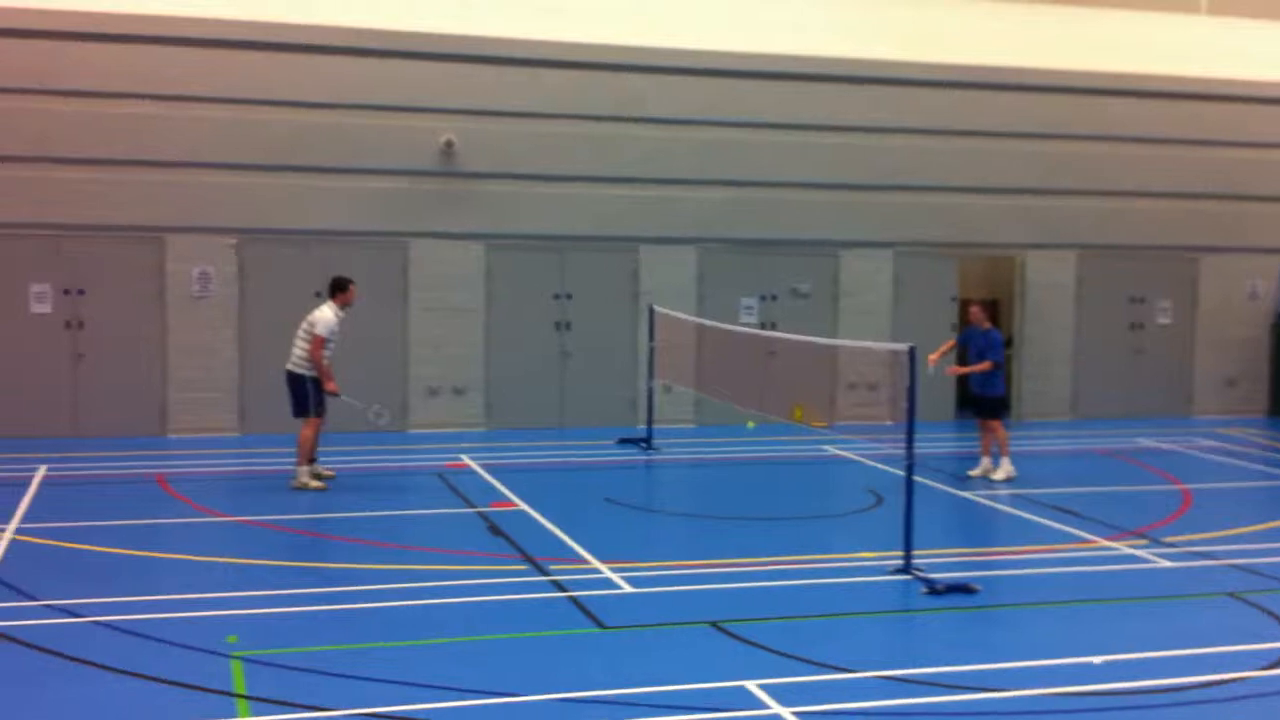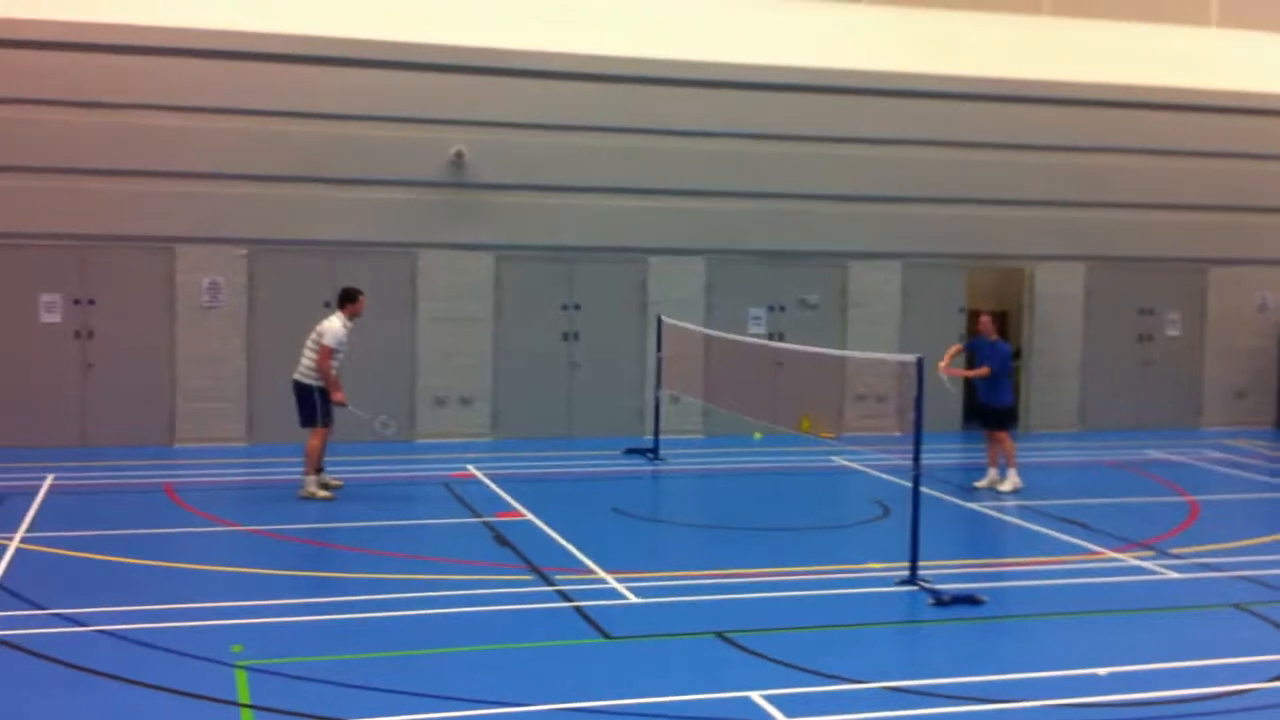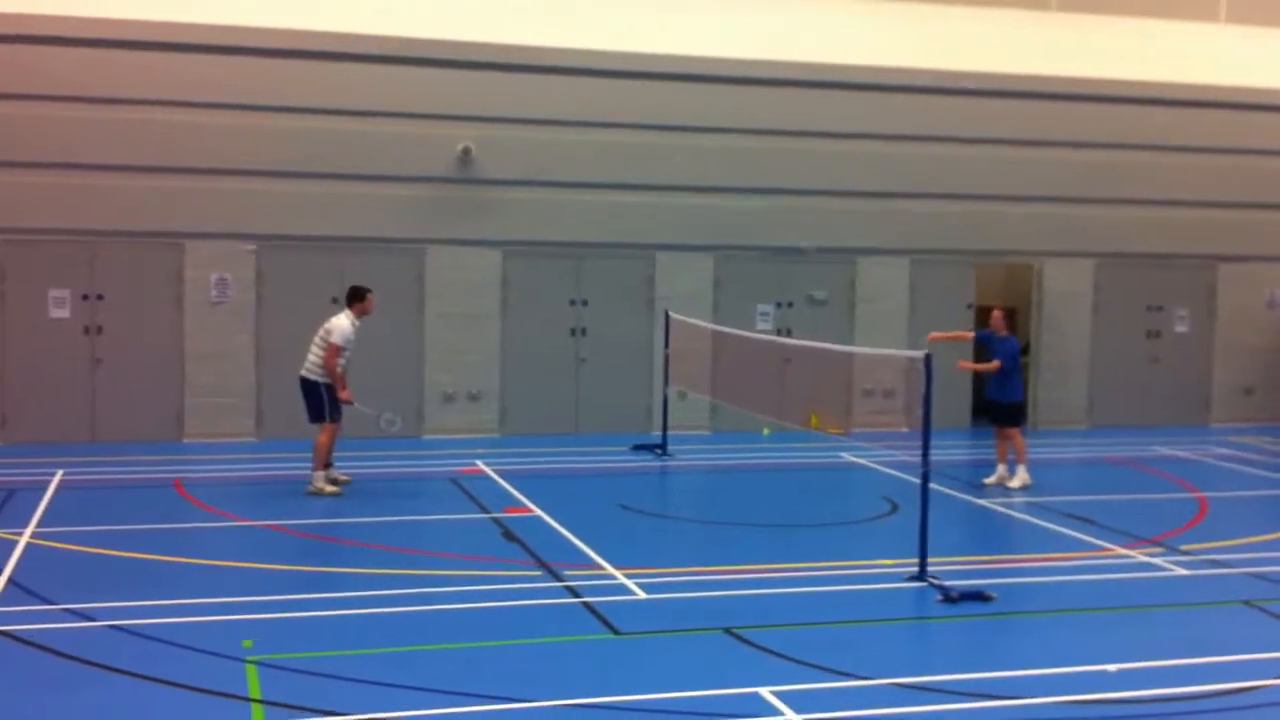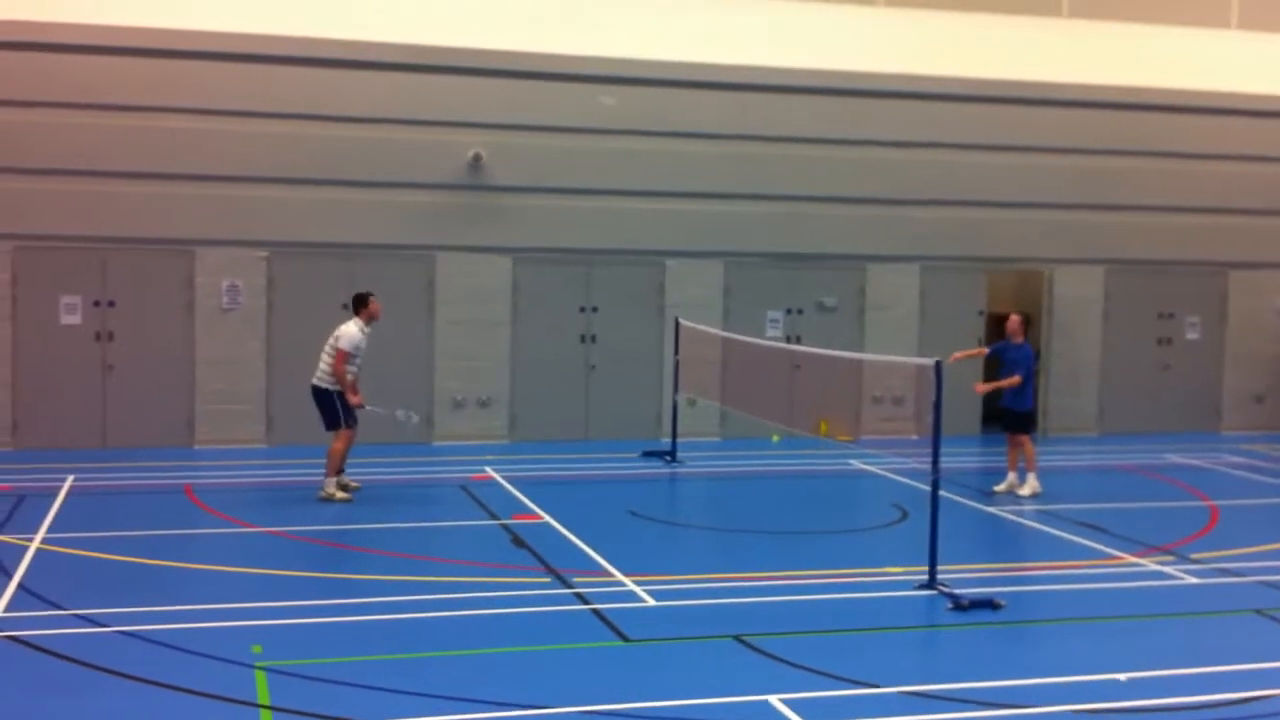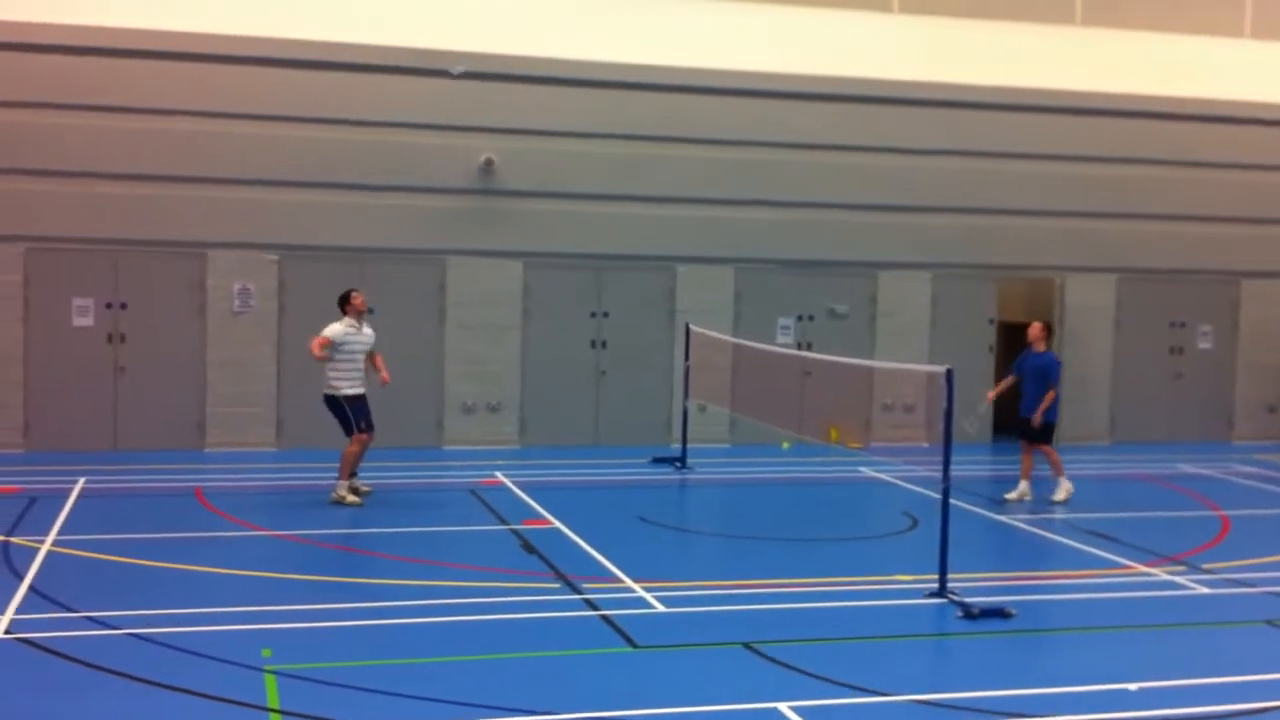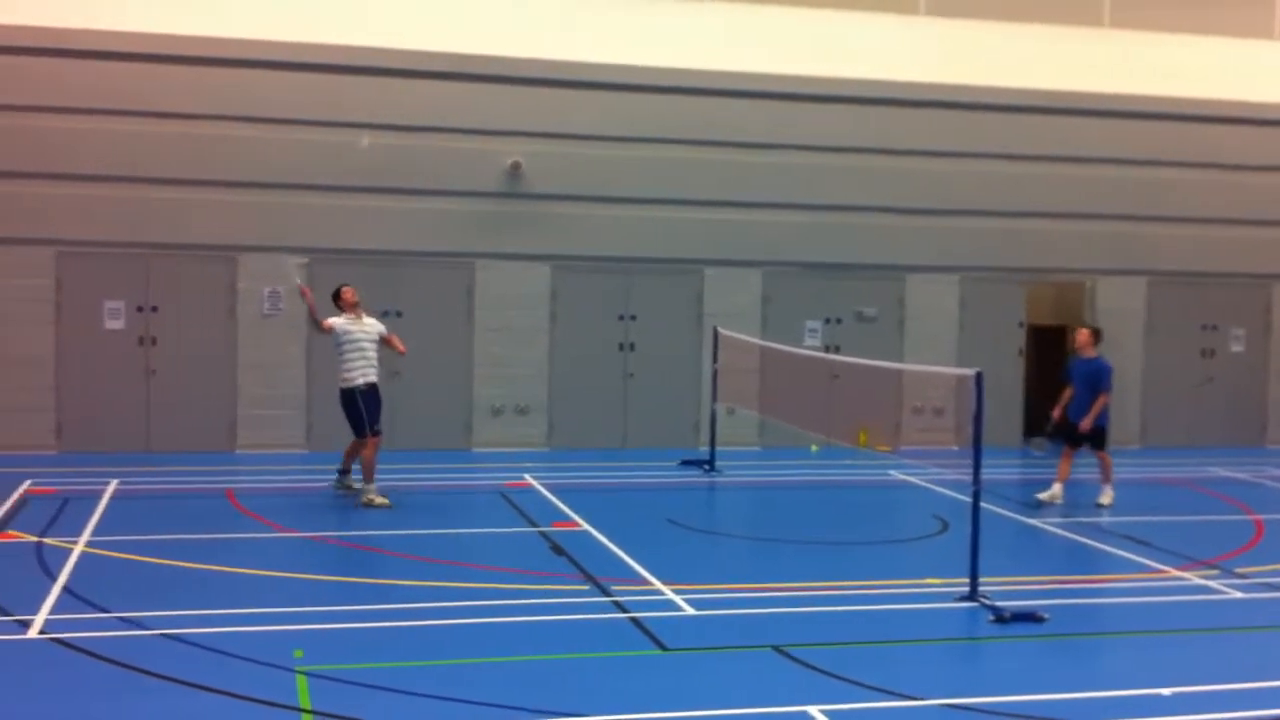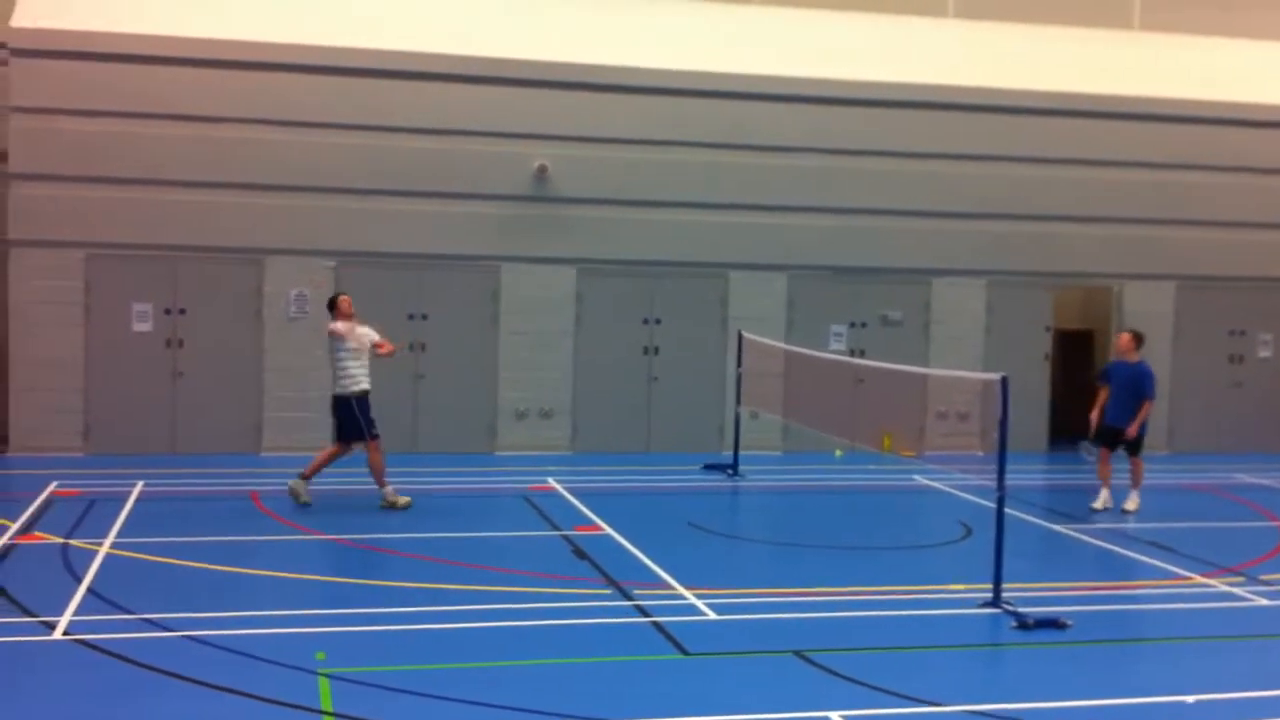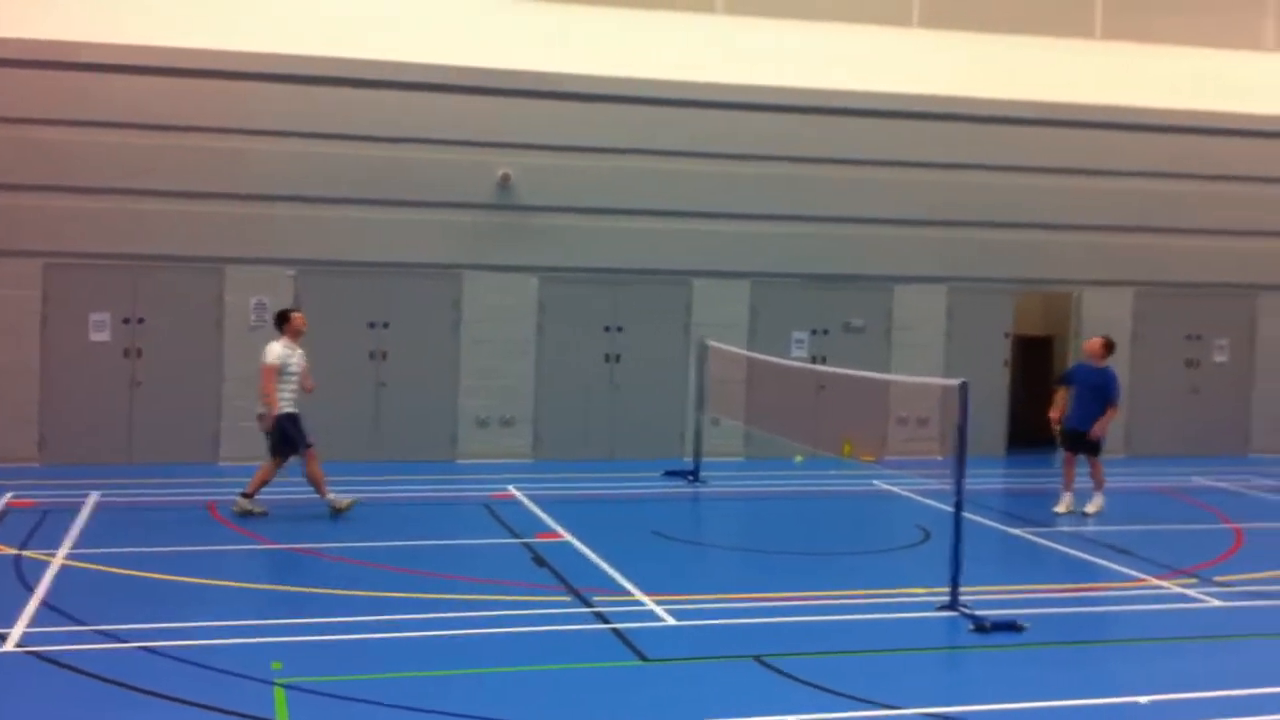
dt=0.3s
person 1, frame 1
left shoulder: (331, 315)
right shoulder: (327, 317)
right elbow: (314, 352)
left wrist: (330, 379)
right wrist: (326, 381)
left hip: (308, 374)
right hip: (304, 375)
left knee: (317, 420)
right knee: (312, 422)
left ankle: (312, 466)
right ankle: (301, 475)
person 1, frame 2
left shoulder: (340, 326)
right shoulder: (336, 328)
right elbow: (322, 363)
left wrist: (338, 390)
right wrist: (333, 392)
left hip: (315, 384)
right hip: (311, 385)
left knee: (324, 430)
right knee: (318, 431)
left ankle: (319, 476)
right ankle: (309, 485)
person 1, frame 3
left shoulder: (347, 323)
right shoulder: (343, 326)
right elbow: (329, 361)
left wrist: (344, 387)
right wrist: (339, 390)
left hip: (322, 380)
right hip: (316, 380)
left knee: (333, 425)
right knee: (327, 427)
left ankle: (328, 471)
right ankle: (317, 481)
person 1, frame 4
left shoulder: (362, 332)
right shoulder: (352, 332)
right elbow: (338, 366)
left wrist: (355, 392)
right wrist: (349, 394)
left hip: (340, 389)
right hip: (327, 388)
left knee: (350, 432)
right knee: (344, 433)
left ankle: (340, 477)
right ankle: (329, 487)
person 1, frame 5
left shoulder: (368, 332)
right shoulder: (338, 329)
left elbow: (373, 355)
right elbow: (316, 344)
left wrist: (382, 371)
right wrist: (317, 353)
left hip: (357, 393)
right hip: (339, 394)
left knee: (367, 436)
right knee: (359, 438)
left ankle: (351, 480)
right ankle: (340, 490)
person 1, frame 6
left shoulder: (373, 323)
right shoulder: (340, 324)
left elbow: (390, 339)
right elbow: (320, 326)
left wrist: (399, 346)
right wrist: (308, 298)
left hip: (368, 388)
right hip: (355, 390)
left knee: (363, 438)
right knee: (372, 439)
left ankle: (344, 475)
right ankle: (370, 493)
person 1, frame 7
left shoulder: (365, 331)
right shoulder: (338, 329)
left elbow: (387, 347)
right elbow: (334, 331)
left wrist: (385, 350)
right wrist: (350, 335)
left hip: (356, 396)
right hip: (348, 397)
left knee: (342, 445)
right knee: (373, 444)
left ankle: (301, 482)
right ankle: (388, 495)
person 1, frame 8
left shoulder: (298, 351)
right shoulder: (276, 351)
left elbow: (304, 378)
right elbow: (267, 382)
left wrist: (308, 385)
right wrist: (269, 413)
left hip: (286, 413)
right hip: (279, 415)
left knee: (278, 460)
right knee: (309, 454)
left ankle: (245, 499)
right ankle: (331, 500)
person 2, frame 1
left shoulder: (994, 337)
right shoulder: (971, 332)
left elbow: (989, 365)
right elbow: (954, 342)
left wrist: (963, 370)
right wrist: (937, 354)
left hip: (993, 389)
right hip: (977, 388)
left knee: (995, 424)
right knee: (983, 424)
left ankle: (1006, 465)
right ankle: (986, 463)
person 2, frame 2
left shoulder: (1002, 349)
right shoulder: (979, 342)
left elbow: (985, 371)
right elbow: (958, 348)
left wrist: (960, 373)
right wrist: (946, 361)
left hip: (1001, 400)
right hip: (985, 399)
left knee: (1002, 436)
right knee: (990, 435)
left ankle: (1013, 476)
right ankle: (993, 474)
person 2, frame 3
left shoulder: (1011, 345)
right shoulder: (990, 336)
left elbow: (995, 366)
right elbow: (967, 335)
left wrist: (971, 366)
right wrist: (942, 336)
left hip: (1011, 396)
right hip: (994, 394)
left knee: (1013, 432)
right knee: (999, 432)
left ankle: (1022, 473)
right ankle: (1001, 471)
person 2, frame 4
left shoulder: (1026, 352)
right shoulder: (1006, 345)
left elbow: (1017, 379)
right elbow: (984, 351)
left wrist: (989, 386)
right wrist: (963, 354)
left hip: (1022, 404)
right hip: (1007, 402)
left knee: (1023, 440)
right knee: (1011, 440)
left ankle: (1032, 482)
right ankle: (1012, 478)
person 2, frame 5
left shoulder: (1050, 360)
right shoulder: (1026, 356)
left elbow: (1053, 390)
right elbow: (1012, 377)
left wrist: (1040, 412)
right wrist: (995, 392)
left hip: (1043, 414)
right hip: (1026, 412)
left knee: (1044, 448)
right knee: (1026, 447)
left ankle: (1064, 484)
right ankle: (1023, 487)
person 2, frame 6
left shoulder: (1102, 366)
right shoulder: (1075, 363)
left elbow: (1104, 396)
left wrist: (1090, 418)
right wrist: (1059, 407)
left hip: (1094, 420)
right hip: (1074, 418)
left knee: (1101, 454)
right knee: (1067, 452)
left ankle: (1108, 489)
right ankle: (1056, 491)
person 2, frame 7
left shoulder: (1144, 372)
right shoulder: (1114, 366)
left elbow: (1148, 402)
right elbow: (1105, 388)
left wrist: (1136, 425)
right wrist: (1096, 410)
left hip: (1133, 425)
right hip: (1111, 421)
left knee: (1134, 459)
right knee: (1103, 454)
left ankle: (1134, 496)
right ankle: (1105, 495)
person 2, frame 8
left shoulder: (1109, 377)
right shoulder: (1079, 369)
left elbow: (1113, 407)
right elbow: (1064, 387)
left wrist: (1101, 426)
right wrist: (1056, 408)
left hip: (1092, 428)
right hip: (1073, 424)
left knee: (1093, 461)
right knee: (1068, 458)
left ankle: (1098, 497)
right ankle: (1067, 498)
